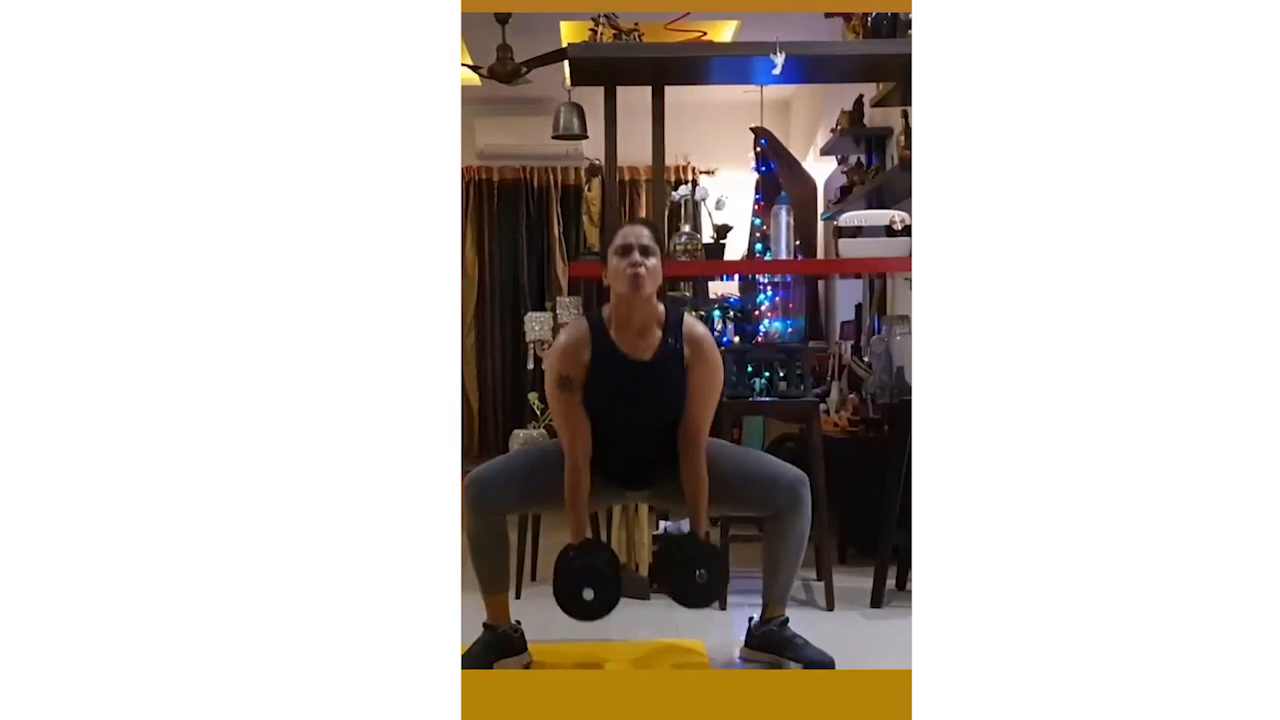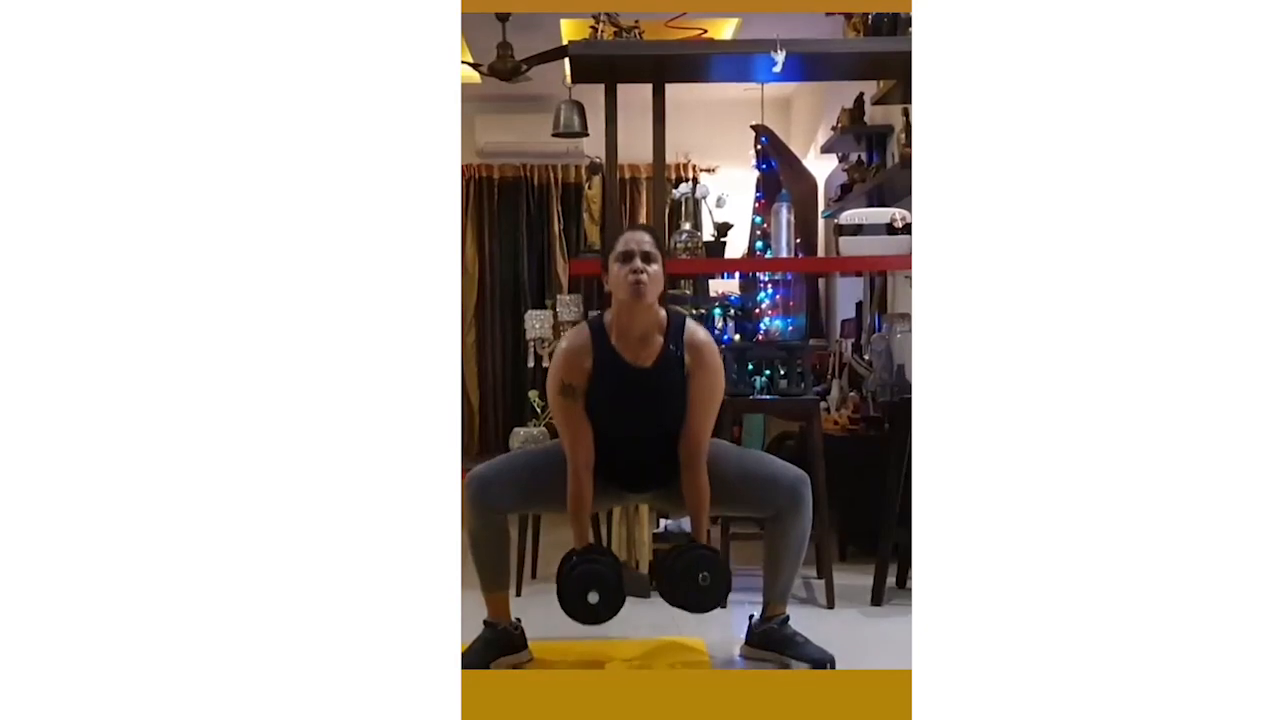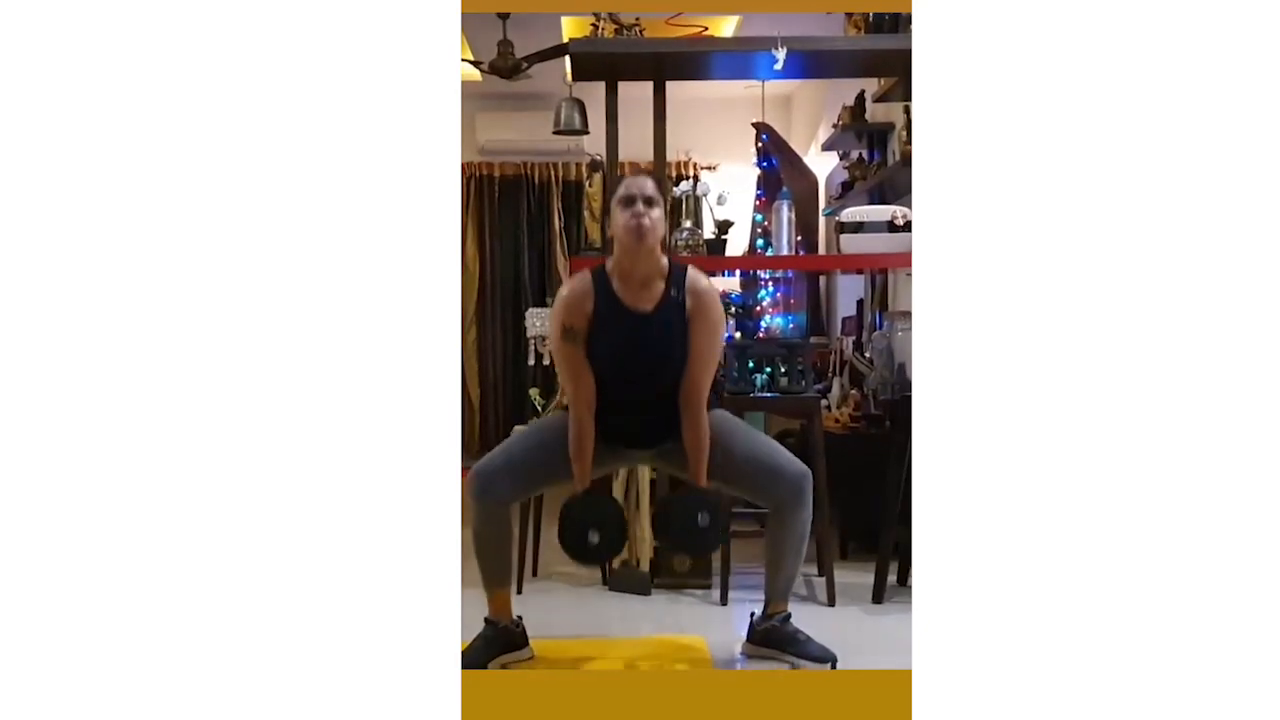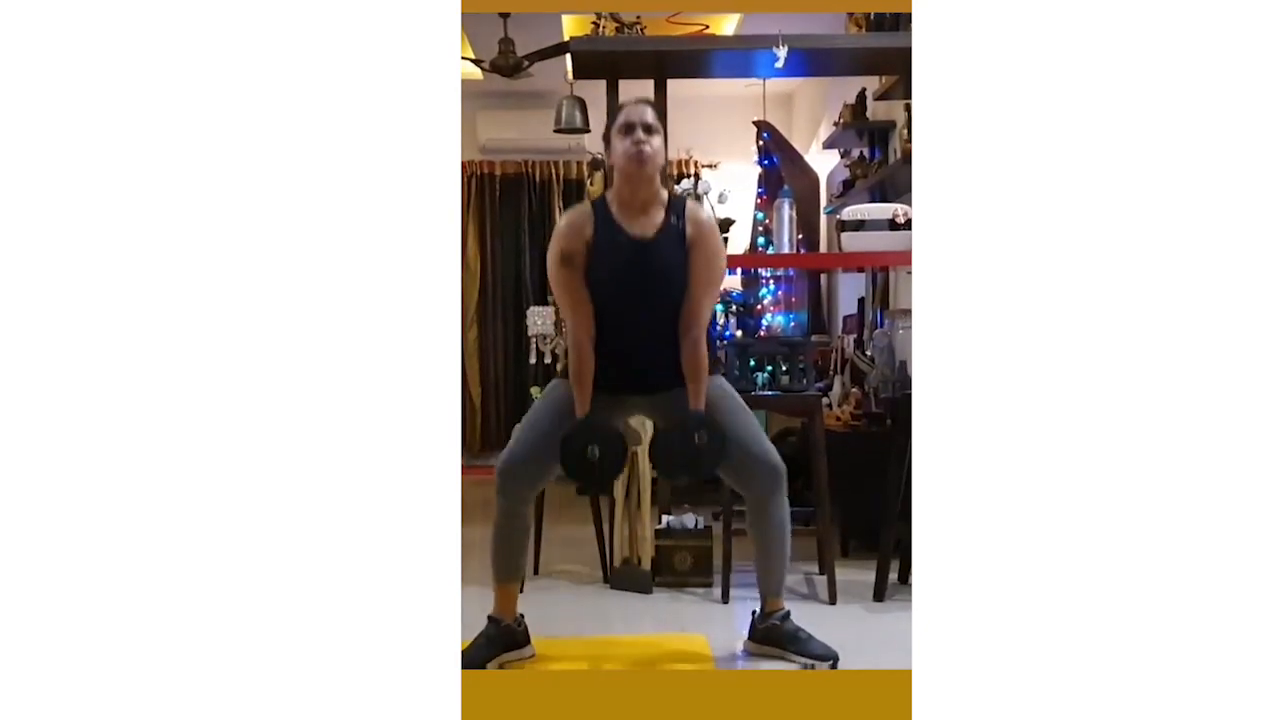
dt=0.2s
person 1, frame 1
left shoulder: (695, 340)
right shoulder: (575, 345)
left elbow: (693, 445)
right elbow: (576, 454)
left wrist: (699, 535)
right wrist: (579, 541)
left hip: (670, 466)
right hip: (599, 468)
left knee: (792, 490)
right knee: (481, 491)
left ankle: (770, 627)
right ankle: (501, 633)
person 1, frame 2
left shoulder: (697, 346)
right shoulder: (577, 351)
left elbow: (694, 454)
right elbow: (579, 462)
left wrist: (701, 542)
right wrist: (582, 548)
left hip: (672, 470)
right hip: (602, 469)
left knee: (793, 490)
right knee: (481, 491)
left ankle: (770, 626)
right ankle: (502, 631)
person 1, frame 3
left shoulder: (698, 294)
right shoulder: (578, 298)
left elbow: (694, 402)
right elbow: (581, 411)
left wrist: (699, 490)
right wrist: (582, 492)
left hip: (674, 428)
right hip: (603, 429)
left knee: (793, 482)
right knee: (487, 483)
left ankle: (772, 624)
right ankle: (503, 628)
person 1, frame 4
left shoulder: (697, 225)
right shoulder: (578, 227)
left elbow: (694, 331)
right elbow: (580, 337)
left wrist: (697, 417)
right wrist: (582, 421)
left hip: (676, 379)
right hip: (601, 379)
left knee: (767, 475)
right knee: (513, 475)
left ankle: (771, 621)
right ankle: (506, 627)
